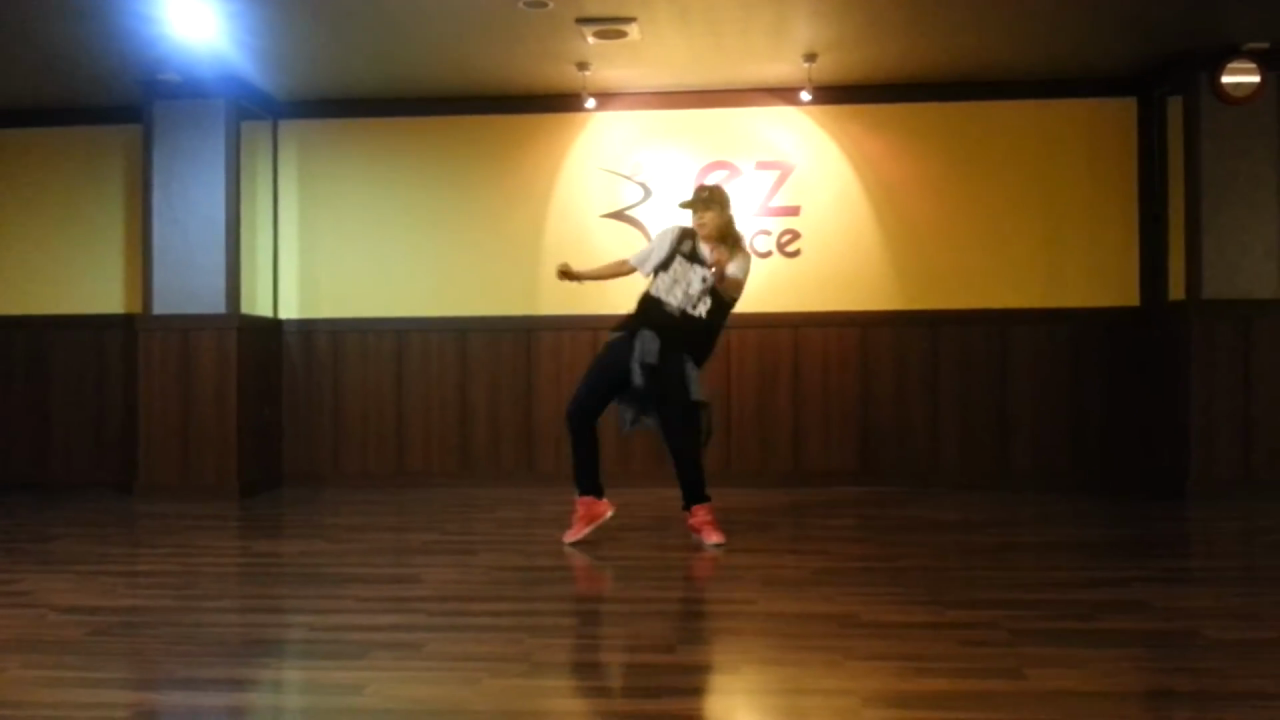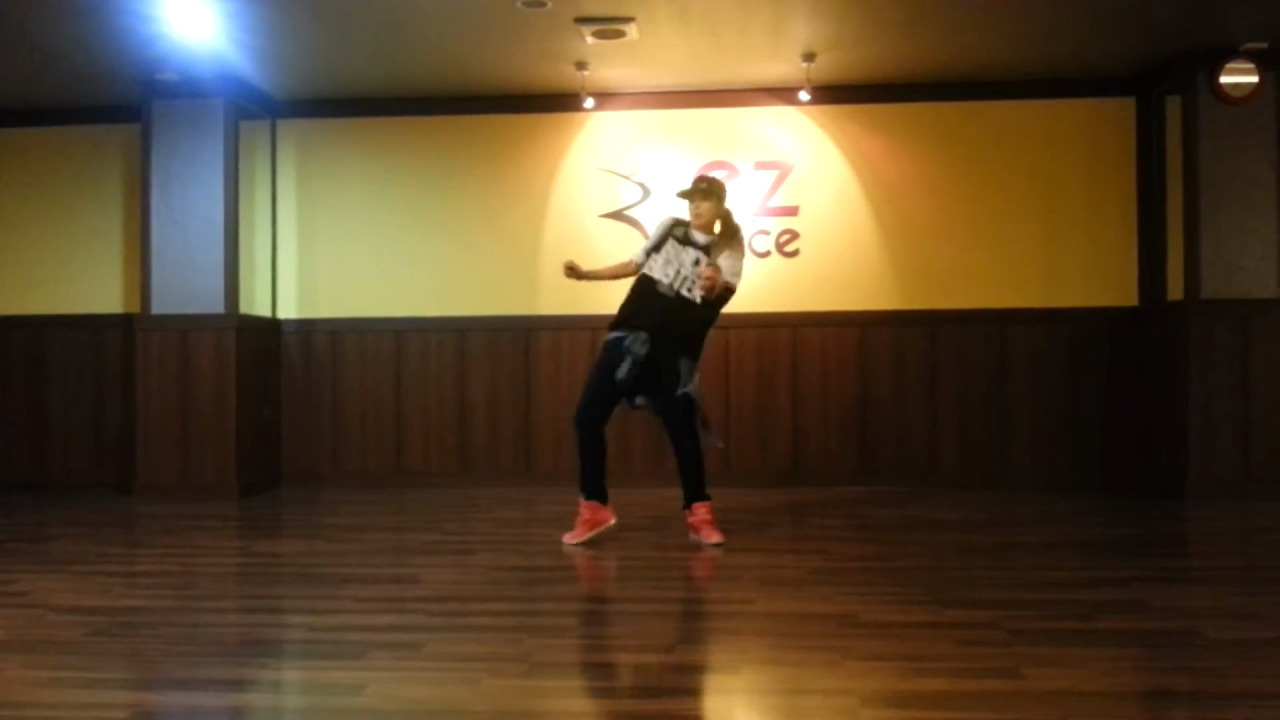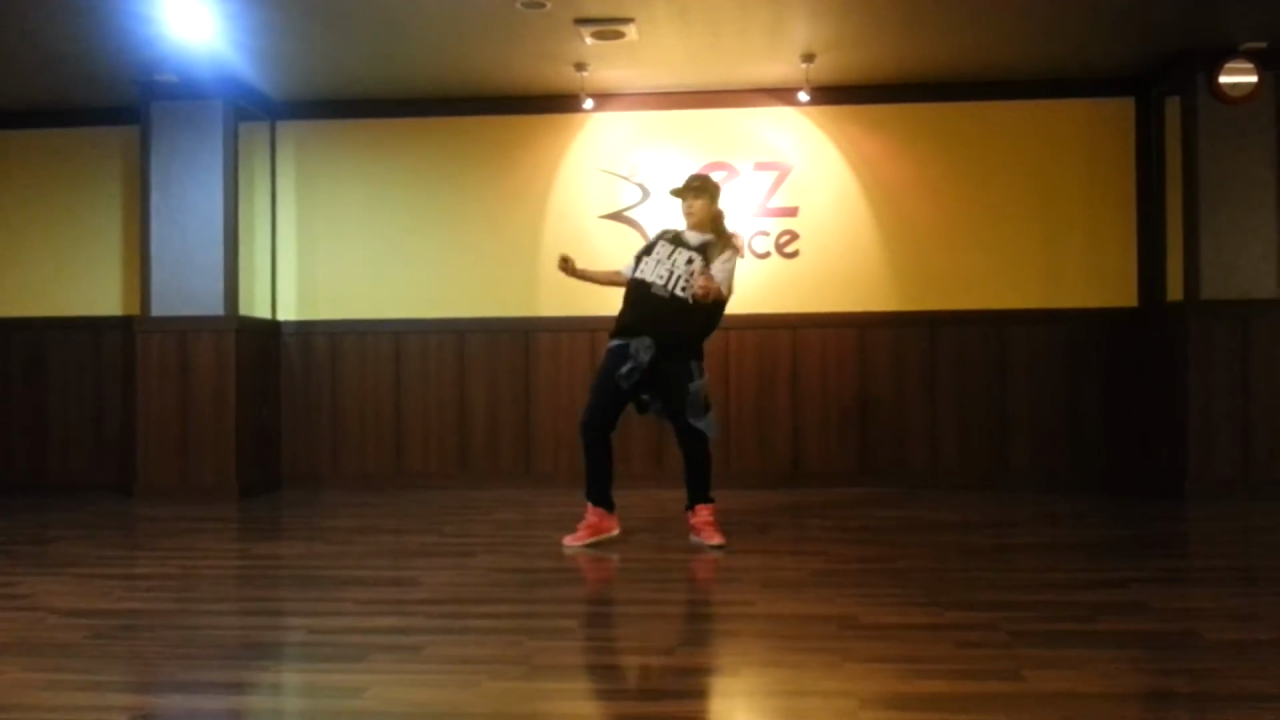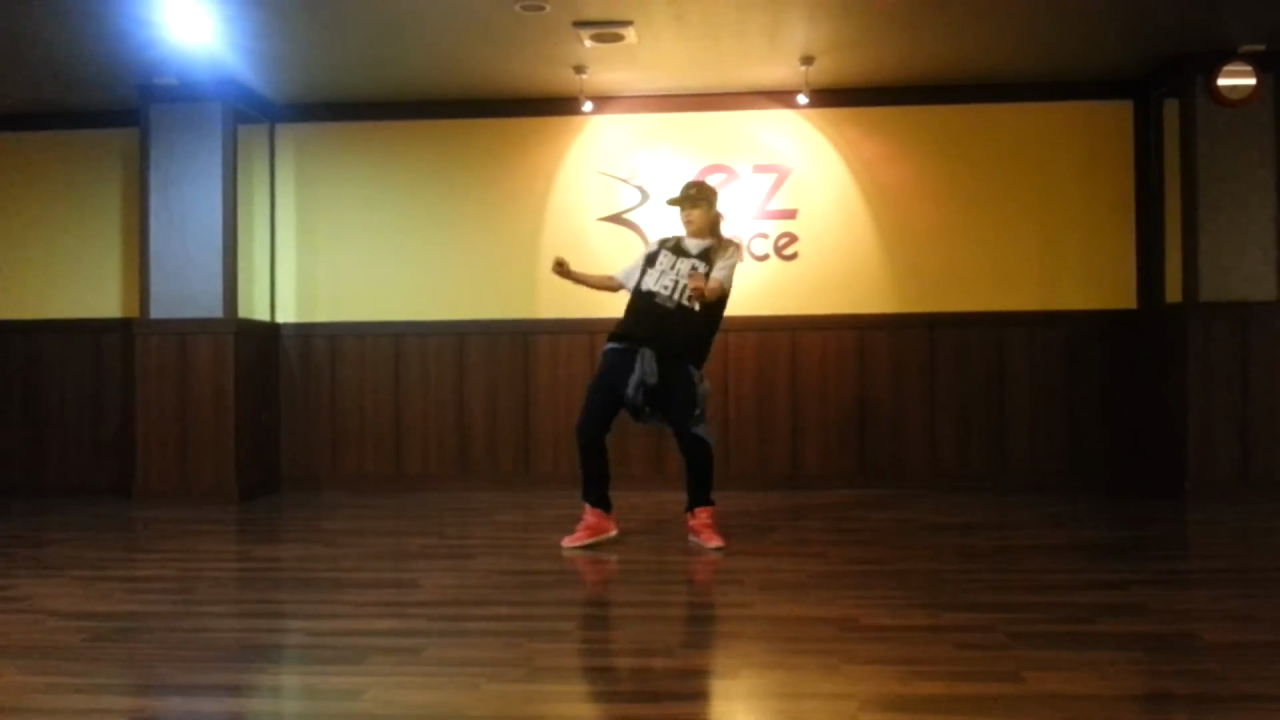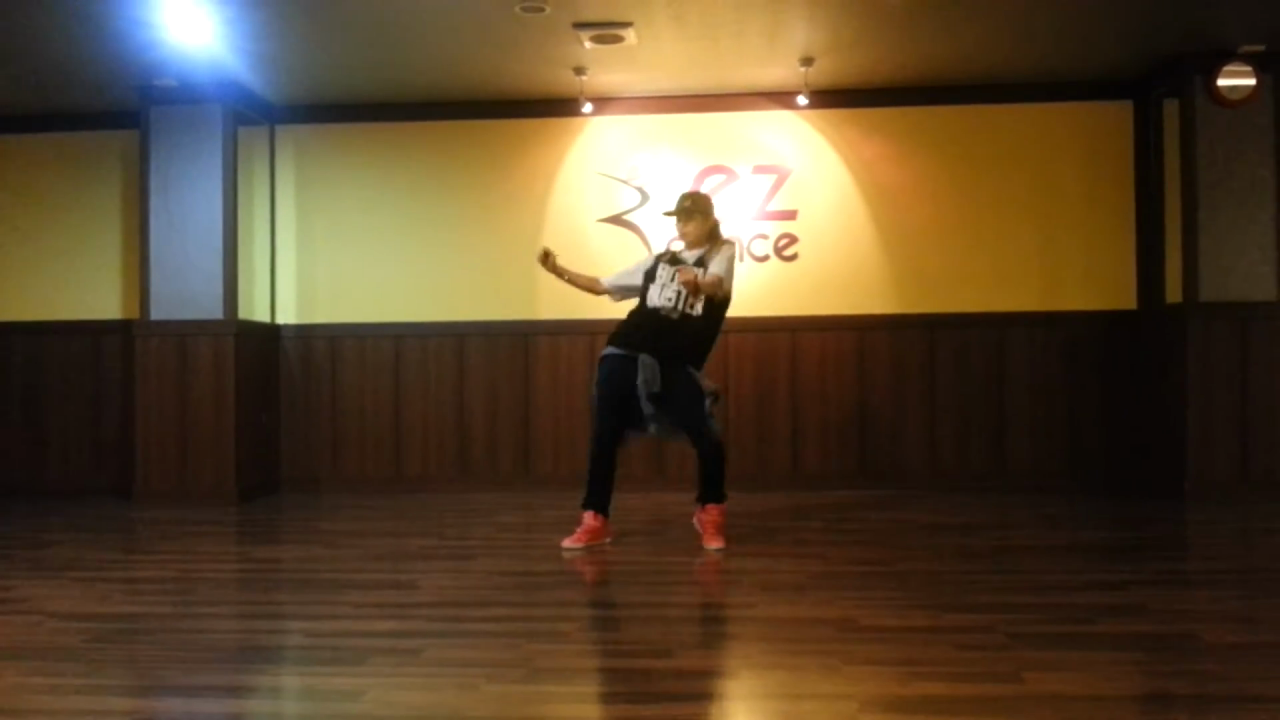
dt=0.1s
person 1, frame 1
left shoulder: (736, 259)
right shoulder: (675, 237)
left elbow: (732, 287)
right elbow: (631, 264)
left wrist: (722, 270)
right wrist: (580, 275)
left hip: (676, 356)
right hip: (631, 341)
left knee: (682, 438)
right knee: (579, 414)
left ankle: (700, 516)
right ankle: (591, 505)
person 1, frame 2
left shoulder: (729, 251)
right shoulder: (669, 227)
left elbow: (723, 286)
right elbow: (636, 265)
left wrist: (715, 282)
right wrist: (584, 275)
left hip: (672, 350)
right hip: (626, 336)
left knee: (683, 433)
right knee: (588, 418)
left ankle: (699, 515)
right ankle: (594, 510)
person 1, frame 3
left shoulder: (725, 249)
right shoulder: (662, 239)
left elbow: (714, 292)
right elbow: (626, 276)
left wrist: (705, 289)
right wrist: (577, 272)
left hip: (676, 353)
right hip: (629, 342)
left knee: (693, 435)
right knee: (594, 425)
left ankle: (701, 518)
right ankle: (600, 516)
person 1, frame 4
left shoulder: (725, 252)
right shoulder: (661, 247)
left elbow: (714, 291)
right elbow: (620, 281)
left wrist: (703, 290)
right wrist: (571, 275)
left hip: (677, 360)
right hip: (626, 349)
left knee: (694, 441)
right knee: (589, 428)
left ankle: (701, 520)
right ankle: (597, 518)
person 1, frame 5
left shoulder: (723, 252)
right shoulder: (658, 261)
left elbow: (714, 285)
right elbow: (603, 288)
left wrist: (695, 284)
right wrist: (557, 270)
left hip: (677, 365)
right hip: (626, 355)
left knee: (709, 442)
right knee: (604, 440)
left ankle: (710, 516)
right ankle: (594, 521)
